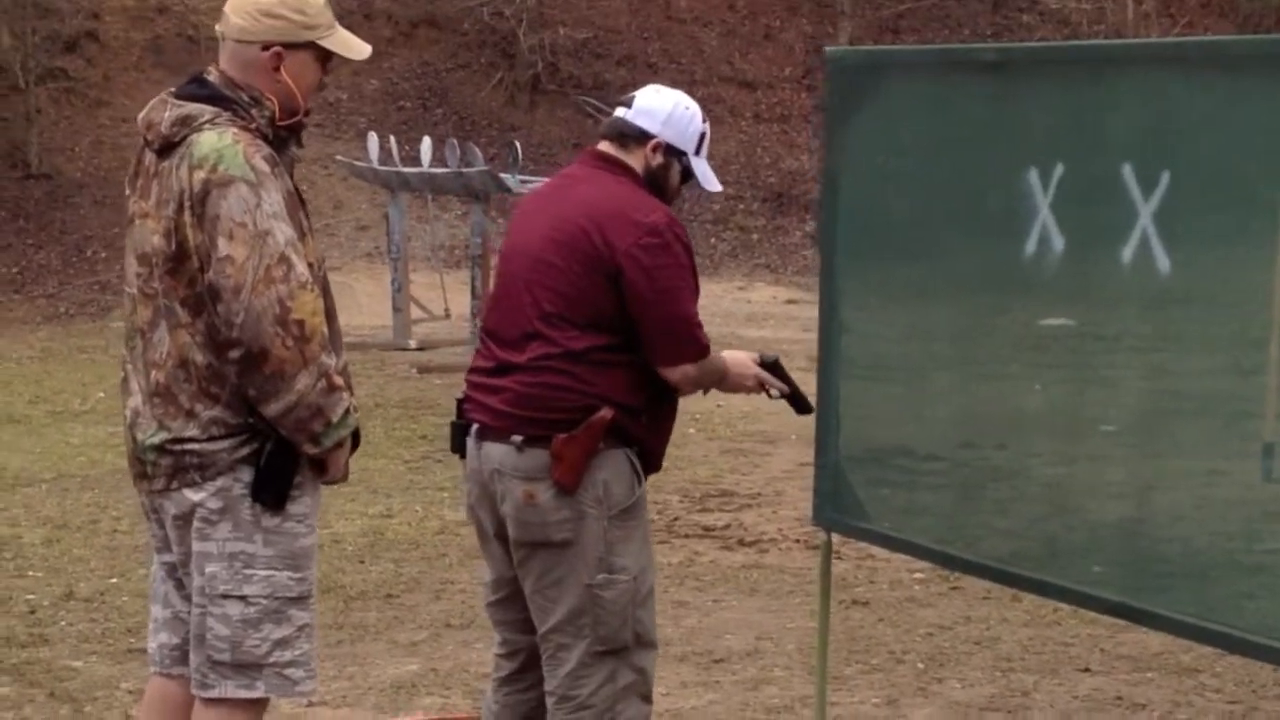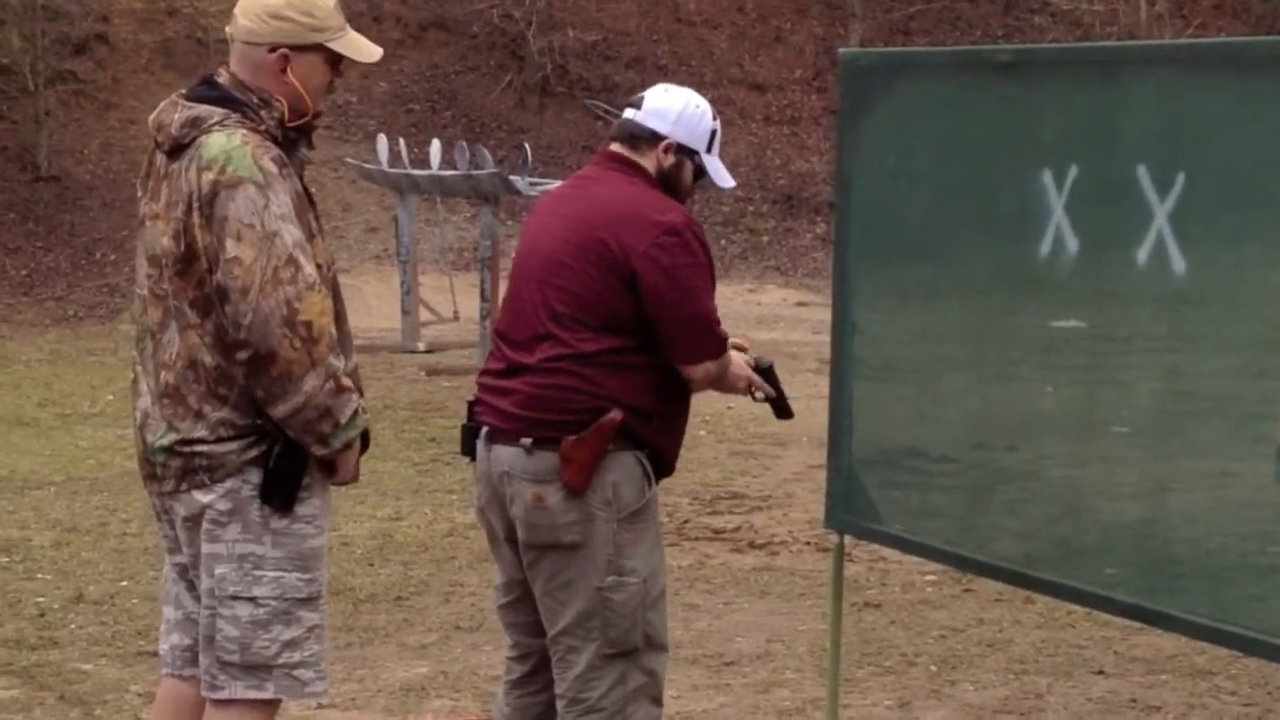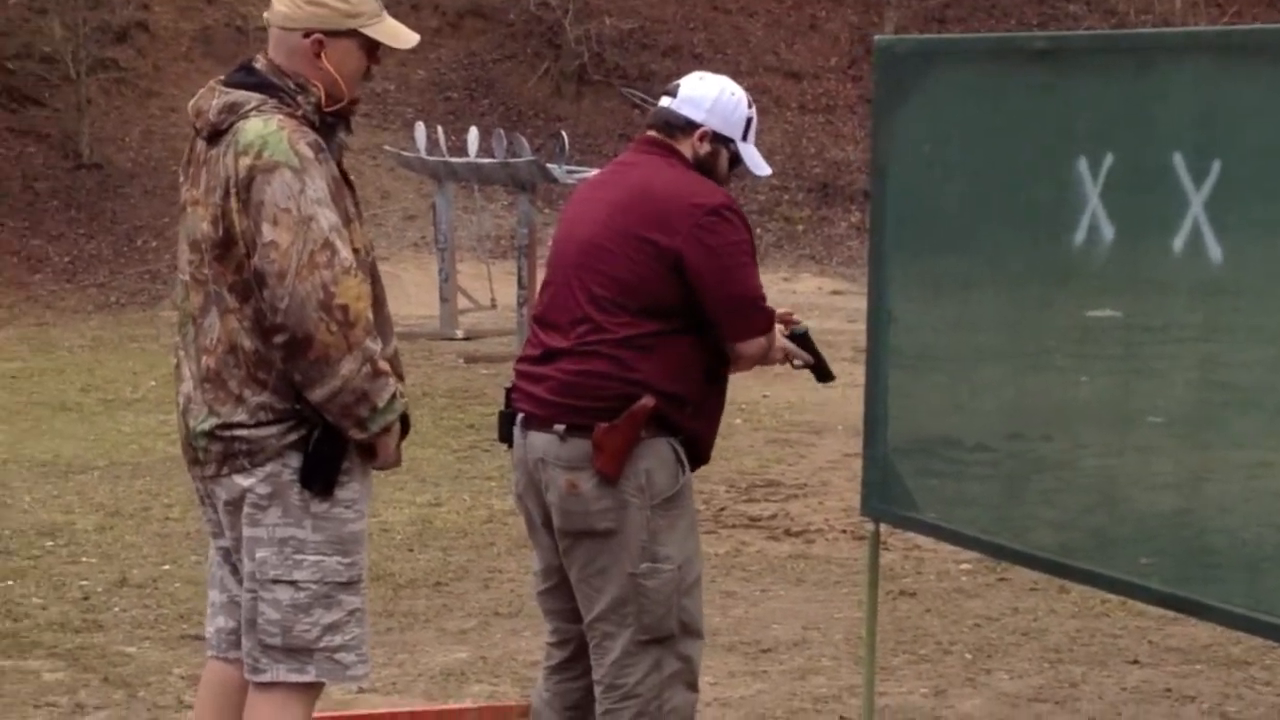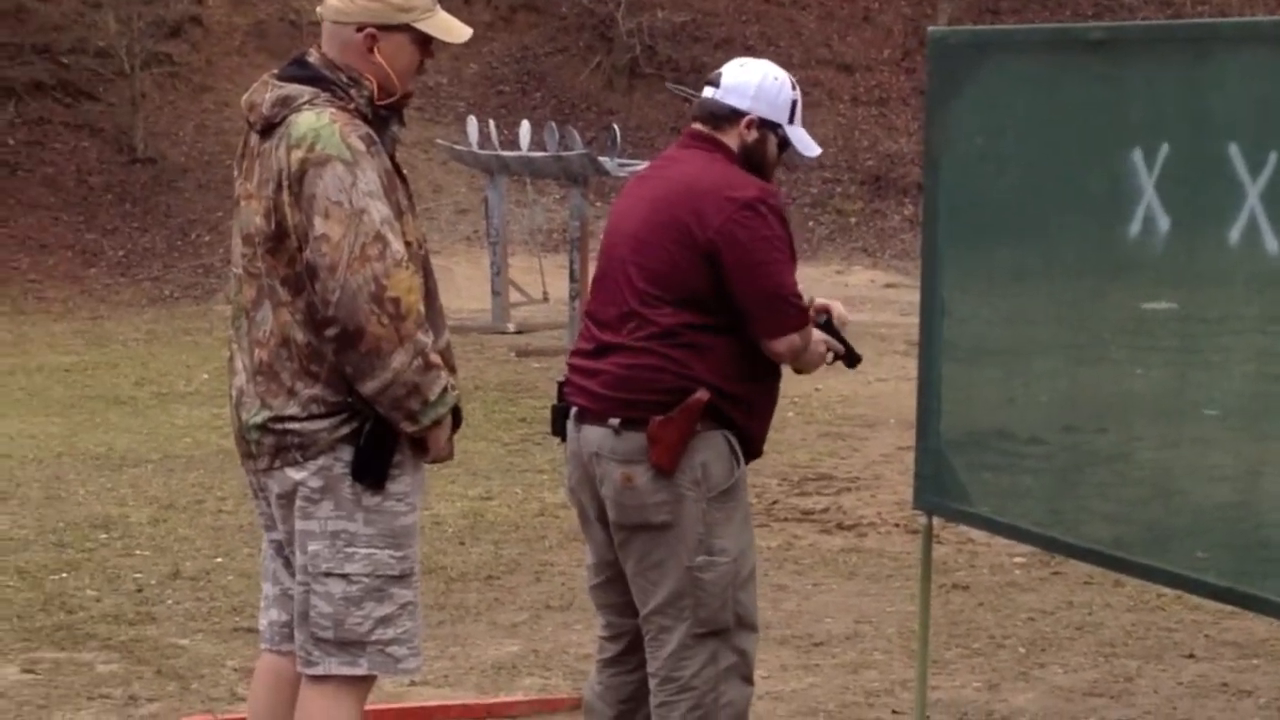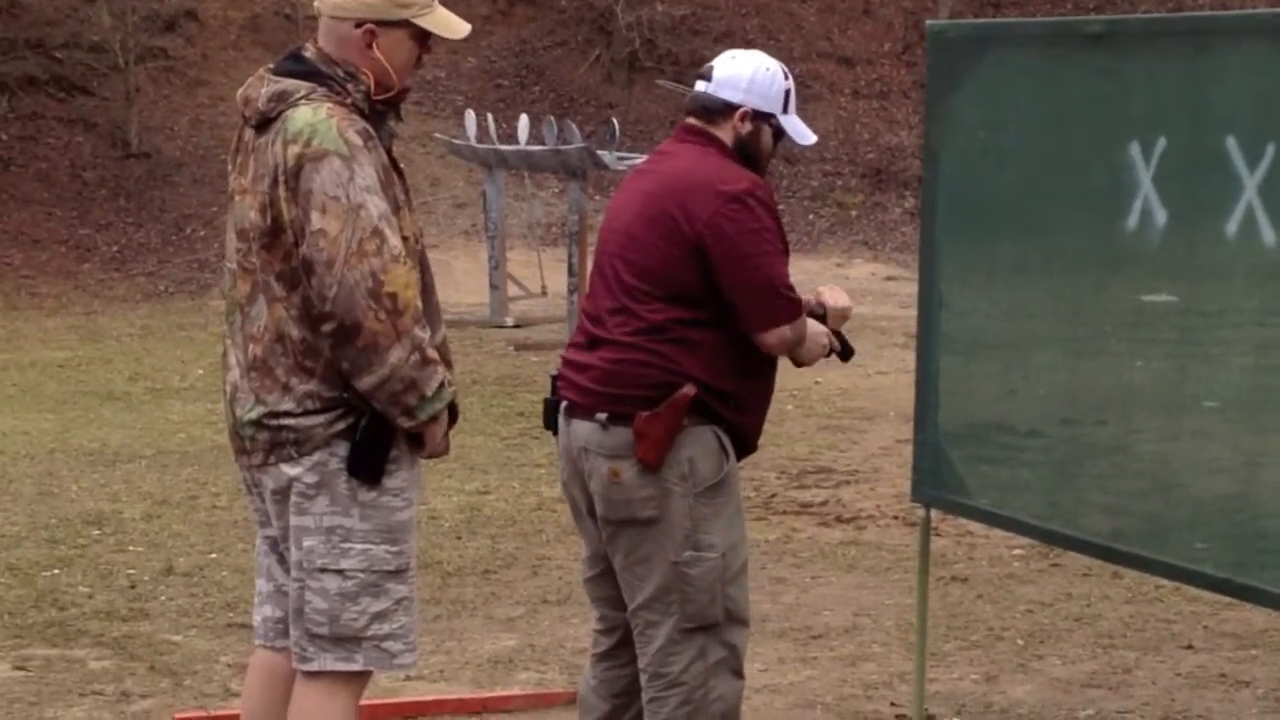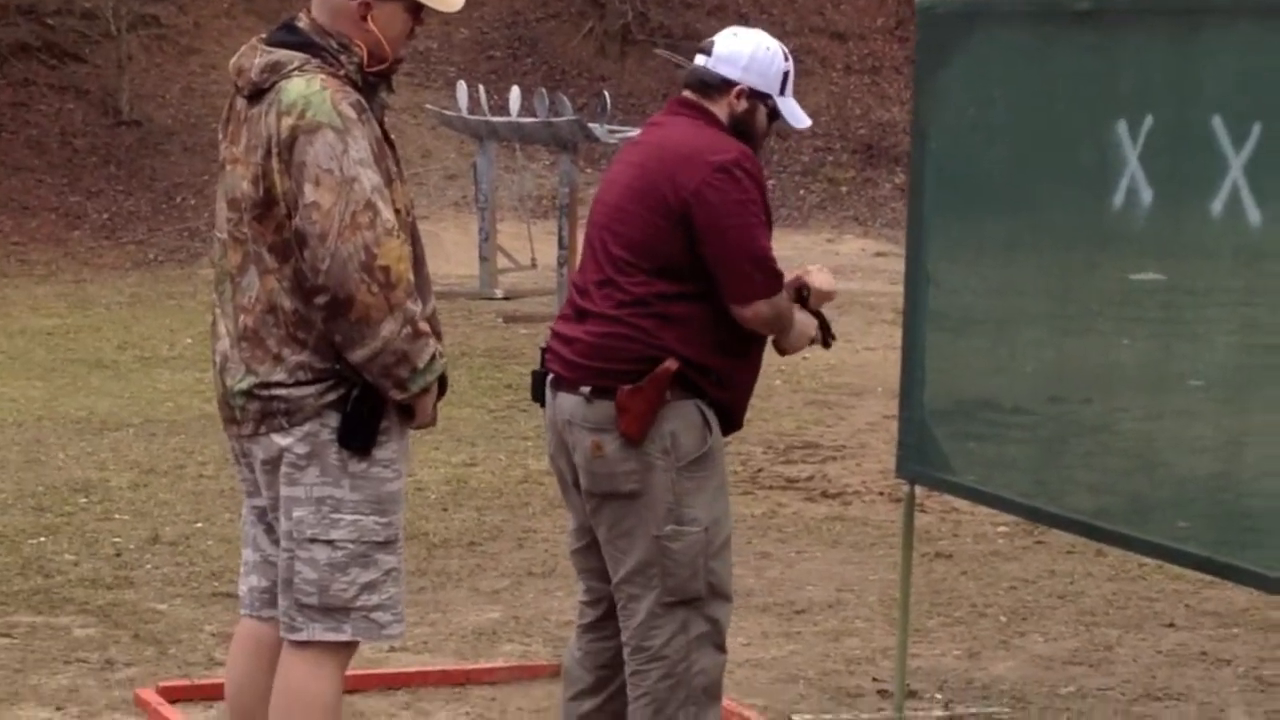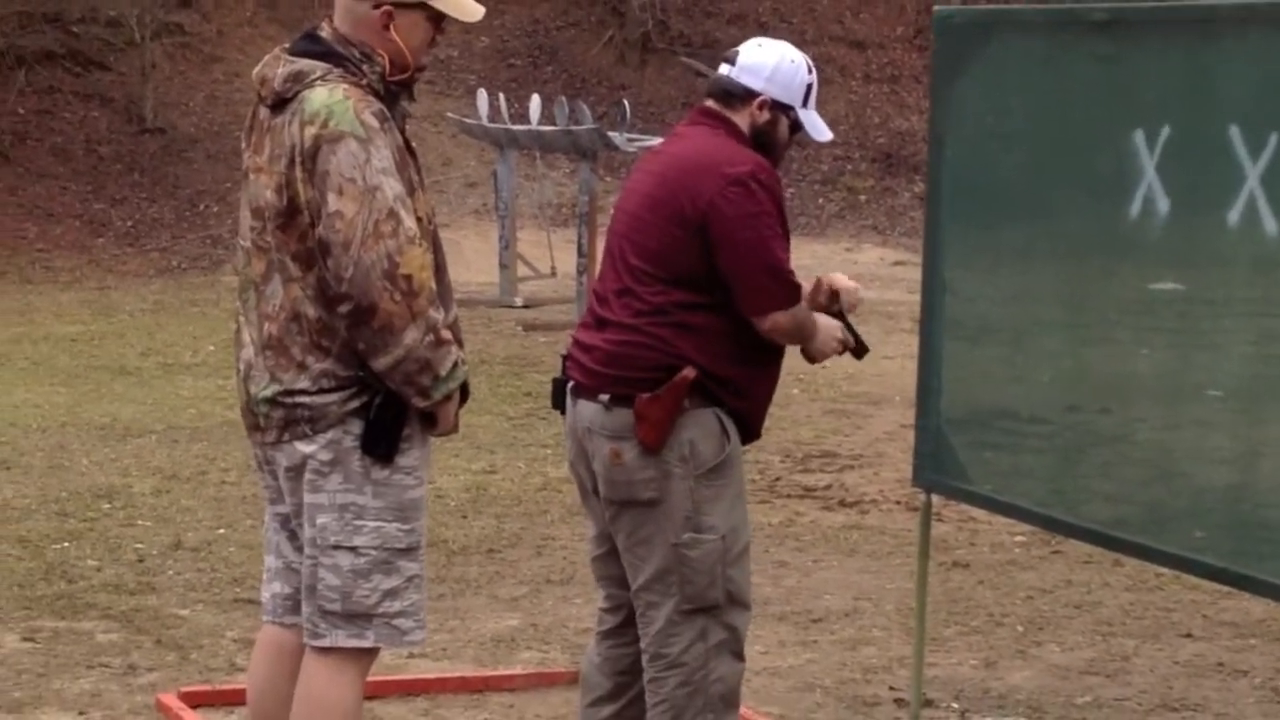
dt=0.3s
person 1, frame 1
left shoulder: (170, 143)
right shoulder: (234, 159)
right elbow: (269, 321)
right wrist: (329, 428)
left hip: (175, 441)
right hip: (240, 458)
left knee: (180, 661)
person 1, frame 2
left shoulder: (182, 145)
right shoulder: (242, 159)
right elbow: (278, 323)
right wrist: (339, 429)
left hip: (186, 442)
right hip: (249, 458)
person 1, frame 3
left shoulder: (226, 132)
right shoulder: (280, 146)
right elbow: (316, 308)
right wrist: (378, 414)
left hip: (231, 427)
right hip: (290, 444)
left knee: (237, 647)
person 1, frame 4
left shoulder: (278, 125)
right shoulder: (333, 140)
right elbow: (368, 301)
right wrist: (430, 407)
left hip: (284, 420)
right hip: (344, 437)
left knee: (291, 639)
right knee: (341, 659)
person 1, frame 5
left shoulder: (274, 119)
right shoulder: (330, 133)
right elbow: (364, 297)
right wrist: (426, 401)
left hip: (277, 418)
right hip: (339, 433)
left knee: (284, 635)
right knee: (336, 655)
person 1, frame 6
left shoulder: (263, 89)
right shoulder: (322, 106)
right elbow: (356, 269)
right wrist: (417, 373)
left hip: (265, 384)
right hip: (329, 402)
left knee: (269, 607)
right knee: (322, 626)
person 1, frame 7
left shoulder: (287, 99)
right shoulder: (345, 116)
right elbow: (379, 276)
right wrist: (439, 380)
left hip: (289, 394)
right hip: (353, 412)
left knee: (292, 614)
right knee: (344, 633)
person 2, frame 1
left shoulder: (542, 200)
right shoulder: (644, 221)
right elbow: (681, 366)
right wrist: (727, 369)
left hip: (492, 448)
left knee: (523, 654)
right knee: (599, 664)
person 2, frame 2
left shoulder: (559, 202)
right shoulder: (658, 222)
right elbow: (698, 366)
left wrist: (706, 351)
right wrist: (729, 370)
left hip: (503, 451)
left knee: (535, 656)
right knee: (609, 668)
person 2, frame 3
left shoulder: (599, 189)
right shoulder: (699, 204)
right elbow: (749, 343)
left wrist: (756, 332)
right wrist: (775, 345)
left hip: (542, 437)
left knee: (575, 643)
right knee: (646, 653)
person 2, frame 4
left shoulder: (651, 182)
right shoulder: (739, 198)
right elbow: (783, 339)
left wrist: (798, 313)
right wrist: (812, 343)
left hip: (596, 431)
left knee: (628, 636)
right knee: (701, 646)
person 2, frame 5
left shoulder: (652, 175)
right shoulder: (730, 190)
right elbow: (774, 331)
left wrist: (804, 304)
right wrist: (810, 336)
left hip: (591, 427)
right hip: (660, 444)
left knee: (624, 633)
right knee: (693, 641)
person 2, frame 6
left shoulder: (651, 146)
right shoulder: (720, 161)
right elbow: (754, 302)
left wrist: (788, 286)
right wrist: (792, 321)
left hip: (581, 400)
right hip: (645, 418)
left knee: (610, 605)
right knee: (676, 614)
person 2, frame 7
left shoulder: (674, 155)
right shoulder: (738, 172)
right elbow: (772, 314)
left wrist: (808, 296)
right wrist: (815, 330)
left hip: (602, 409)
right hip: (665, 426)
left knee: (629, 613)
right knee: (696, 620)
